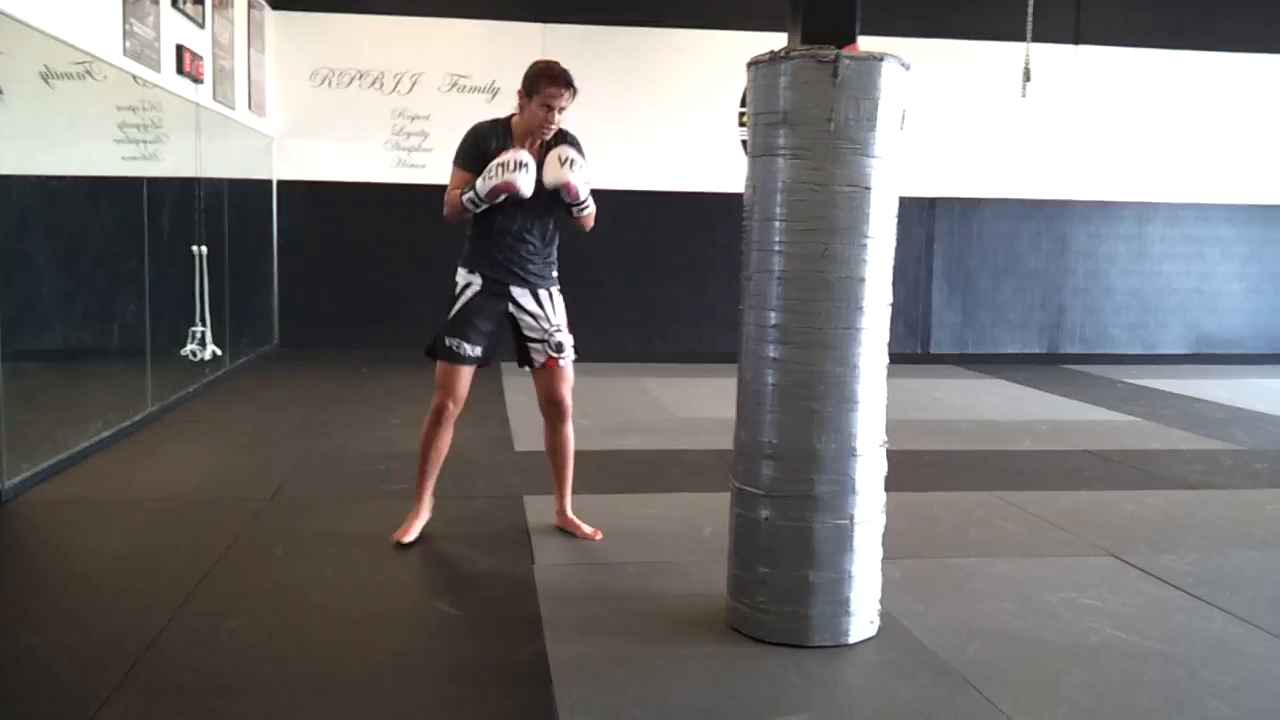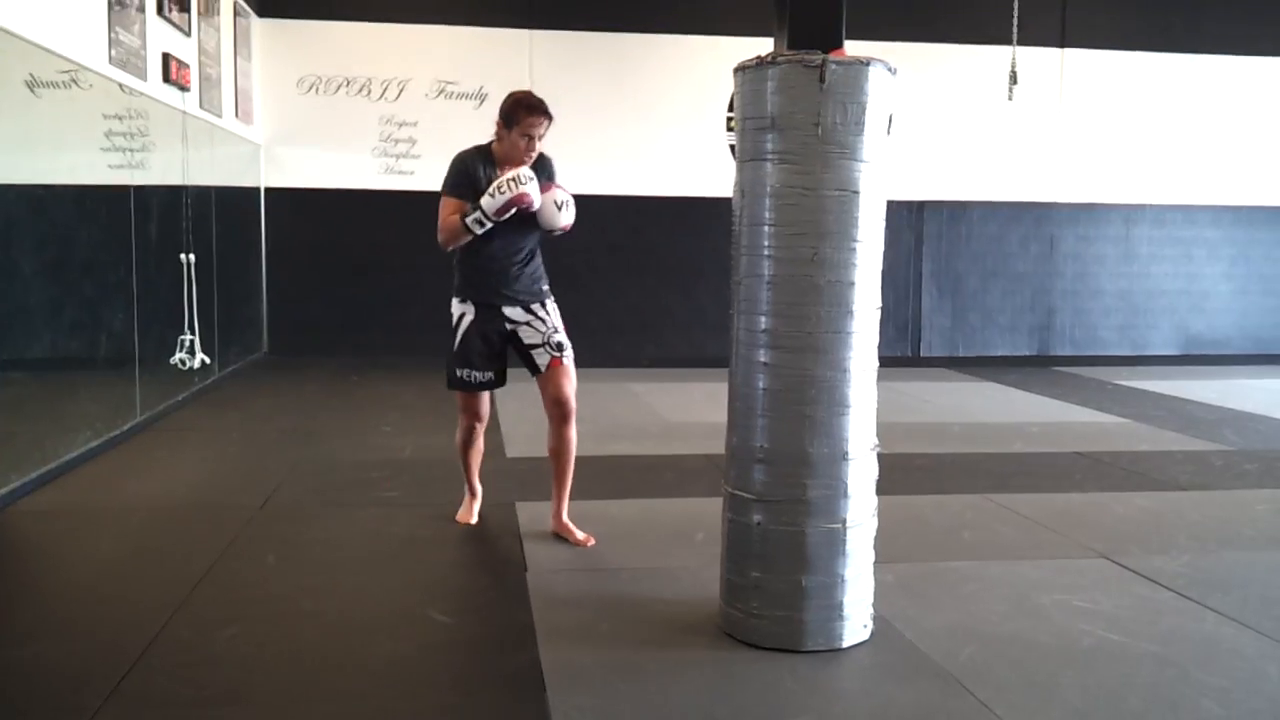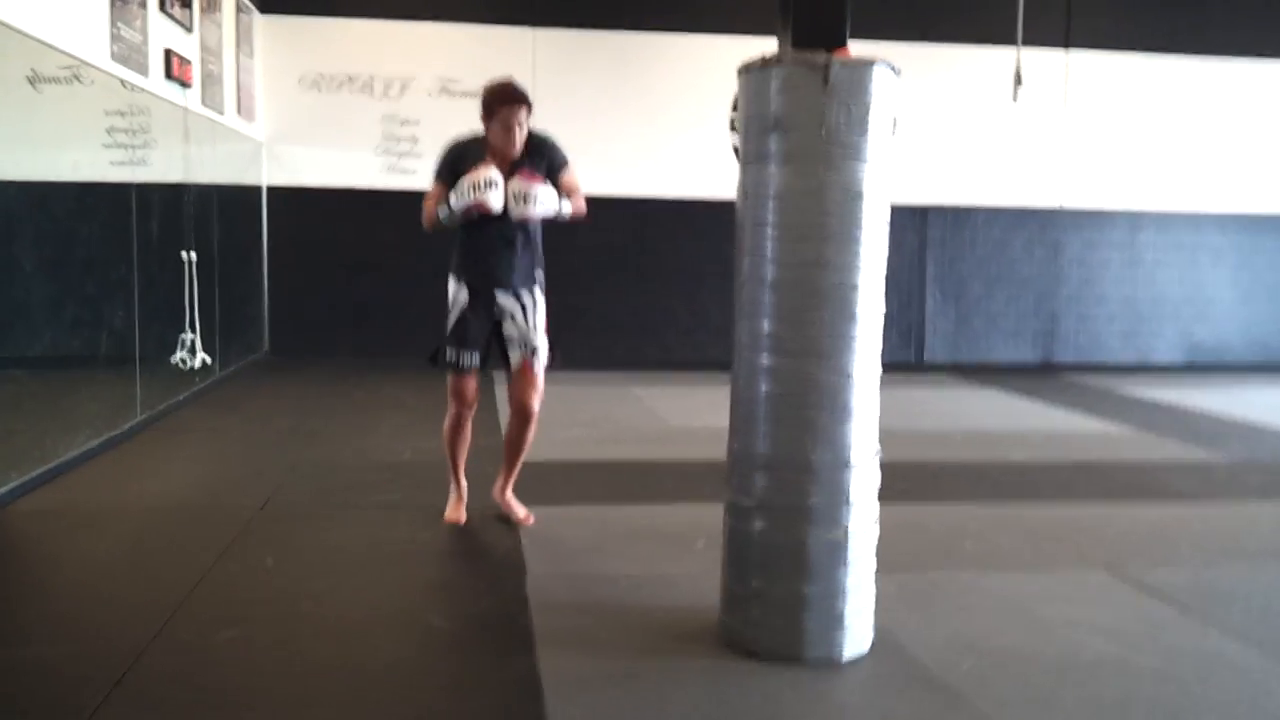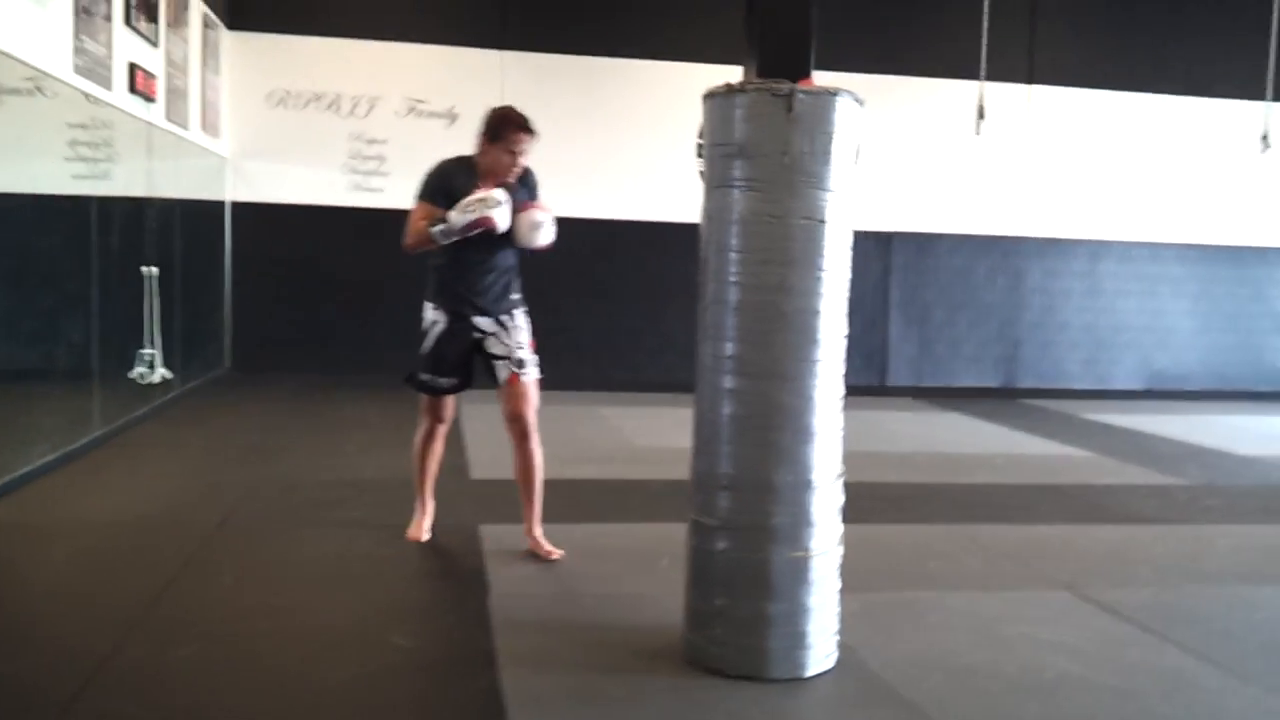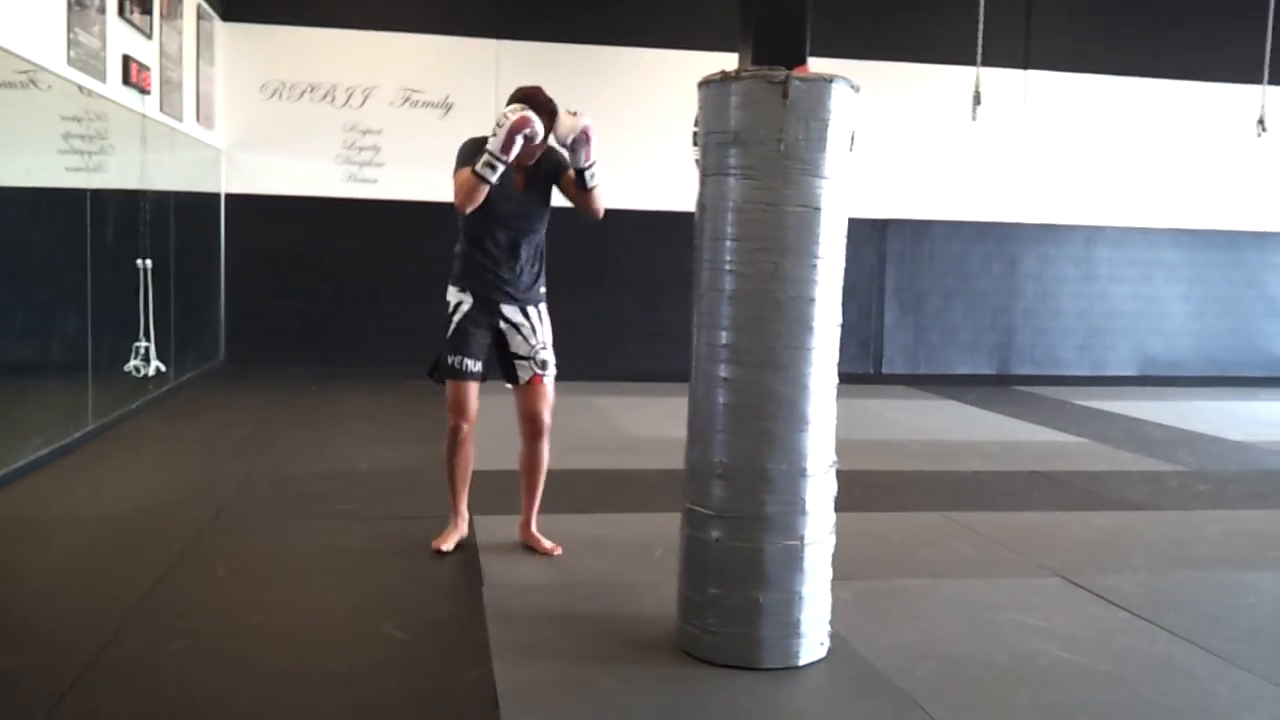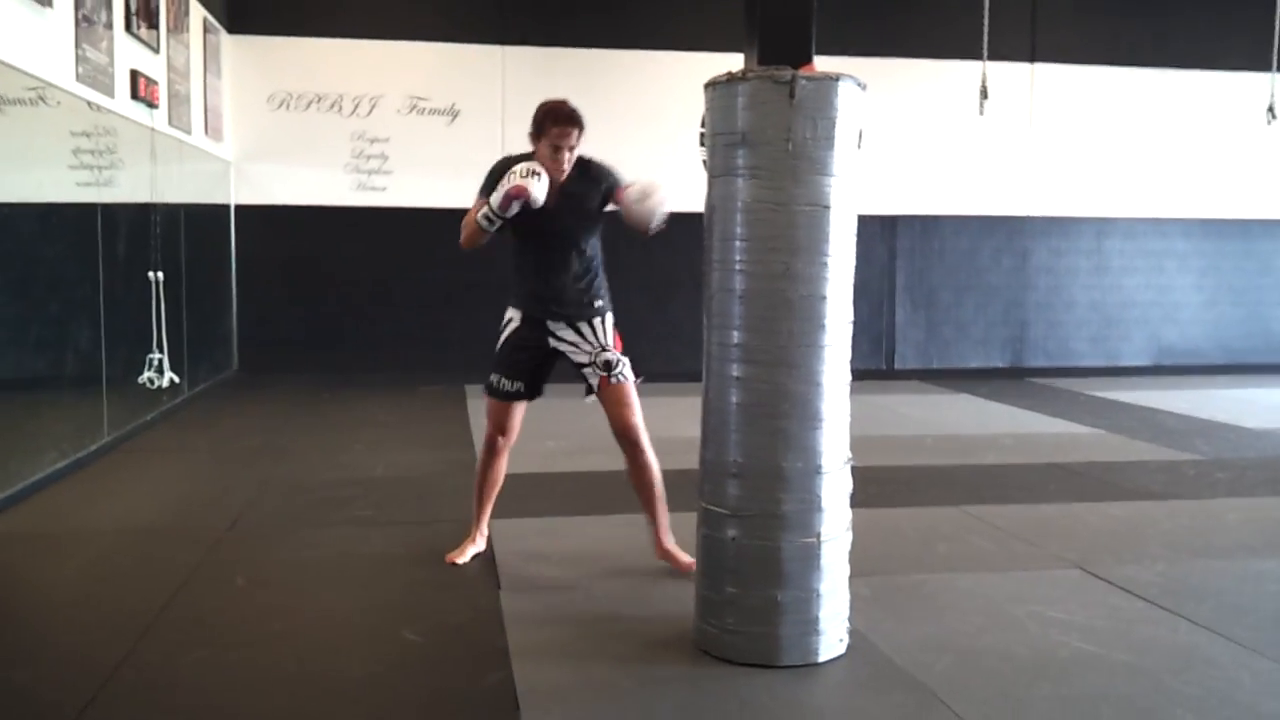
dt=0.3s
person 1, frame 1
left shoulder: (568, 148)
right shoulder: (483, 137)
left elbow: (587, 222)
right elbow: (451, 210)
left wrist: (576, 192)
right wrist: (486, 189)
left hip: (539, 285)
right hip: (482, 282)
left knee: (558, 402)
right knee: (447, 399)
left ankle: (564, 510)
right ankle: (421, 503)
person 1, frame 2
left shoulder: (543, 166)
right shoulder: (468, 166)
left elbow: (557, 219)
right elbow: (446, 236)
left wrist: (560, 215)
right wrist: (492, 207)
left hip: (531, 298)
right hip: (477, 303)
left knee: (564, 404)
right knee: (473, 417)
left ankle: (561, 516)
right ankle: (472, 493)
person 1, frame 3
left shoulder: (544, 150)
right shoulder: (461, 155)
left elbow: (578, 204)
right elbow: (429, 218)
left wrist: (549, 202)
right wrist: (458, 203)
left hip: (522, 288)
right hip: (472, 289)
left knee: (526, 406)
right knee: (462, 402)
left ankle: (505, 488)
right ankle: (458, 490)
person 1, frame 4
left shoulder: (524, 181)
right shoulder: (447, 174)
right elbow: (412, 240)
right wrist: (459, 223)
left hip: (504, 310)
right hip: (449, 310)
left knee: (524, 420)
right knee: (436, 418)
left ankle: (534, 531)
right ankle: (425, 507)
person 1, frame 5
left shoulder: (550, 159)
right shoulder: (476, 149)
left elbow: (594, 211)
right elbow: (464, 203)
left wrist: (584, 156)
right wrist: (501, 147)
left hip: (526, 302)
right hip: (473, 298)
left knee: (537, 420)
right knee: (461, 416)
left ankle: (529, 526)
right ankle: (458, 518)
person 1, frame 6
left shoulder: (594, 174)
right shoulder: (509, 171)
left elbow: (643, 222)
right elbow: (468, 240)
left wrist: (646, 214)
right wrist: (501, 202)
left hip: (587, 316)
right hip: (529, 316)
left knee: (631, 431)
right knee: (498, 432)
left ankle: (664, 540)
right ankle: (478, 533)
